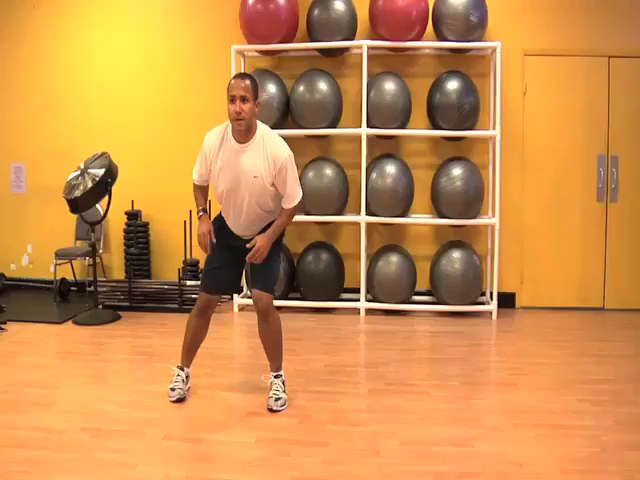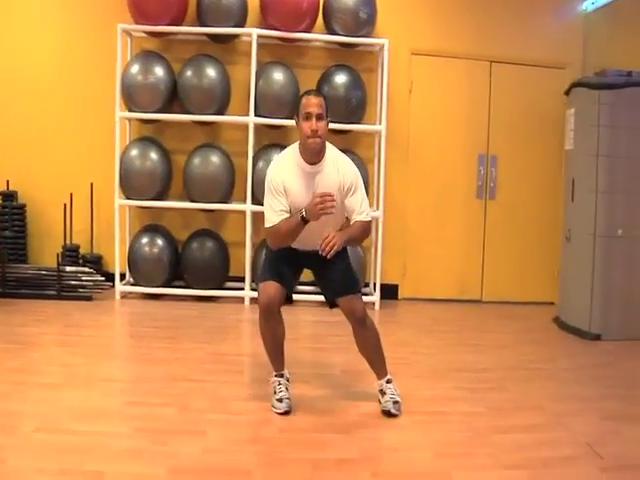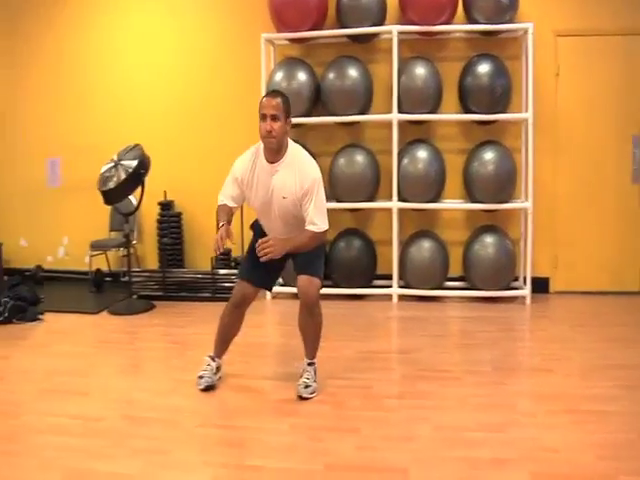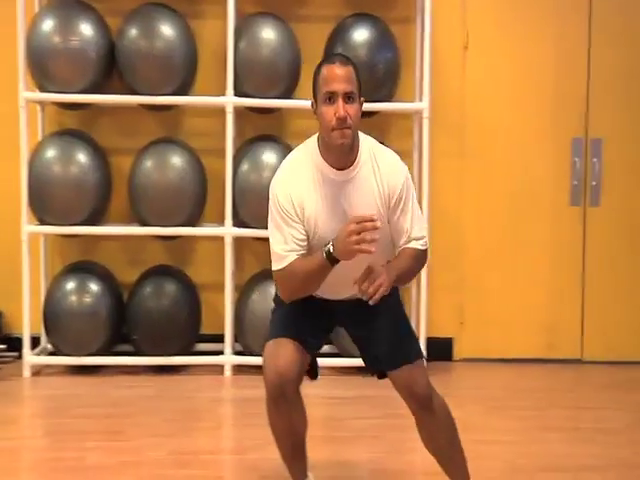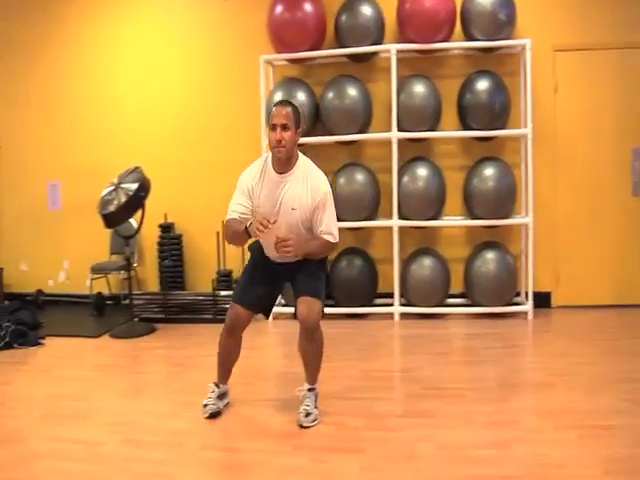
dt=1s
person 1, frame 1
left shoulder: (277, 150)
right shoulder: (213, 141)
left elbow: (292, 202)
right elbow: (200, 182)
left wrist: (270, 236)
right wrist: (202, 217)
left hip: (266, 233)
right hip: (227, 231)
left knee: (263, 303)
right knee: (205, 301)
left ankle: (277, 377)
right ankle: (183, 370)
person 1, frame 2
left shoulder: (345, 168)
right shoulder: (279, 169)
left elbow: (364, 224)
right elbow: (274, 238)
left wrist: (341, 235)
right wrist: (306, 217)
left hip: (329, 247)
right hip: (287, 246)
left knee: (356, 311)
right knee: (267, 300)
left ankle: (384, 382)
right ankle: (279, 377)
person 1, frame 3
left shoulder: (306, 169)
right shoulder: (245, 163)
left elbow: (318, 233)
right elbow: (226, 201)
left wrist: (284, 246)
right wrist: (223, 224)
left hip: (304, 239)
right hip: (266, 235)
left knee: (309, 294)
right knee: (240, 297)
left ankle: (310, 366)
right ankle: (215, 361)
person 1, frame 4
left shoulder: (390, 170)
right shoulder: (290, 179)
left elbow: (415, 247)
right elbow: (287, 287)
left wrist: (389, 272)
right wrist: (337, 252)
left hip: (372, 292)
right hip: (306, 292)
left knee: (418, 390)
right knee: (279, 375)
person 1, frame 5
left shoulder: (316, 182)
right shoulder: (252, 176)
left elbow: (329, 243)
right elbow: (229, 232)
left wrist: (299, 246)
right wrist: (248, 229)
left hip: (308, 259)
right hip: (266, 257)
left knee: (309, 318)
right knee: (234, 320)
left ankle: (311, 392)
right ankle: (221, 387)
